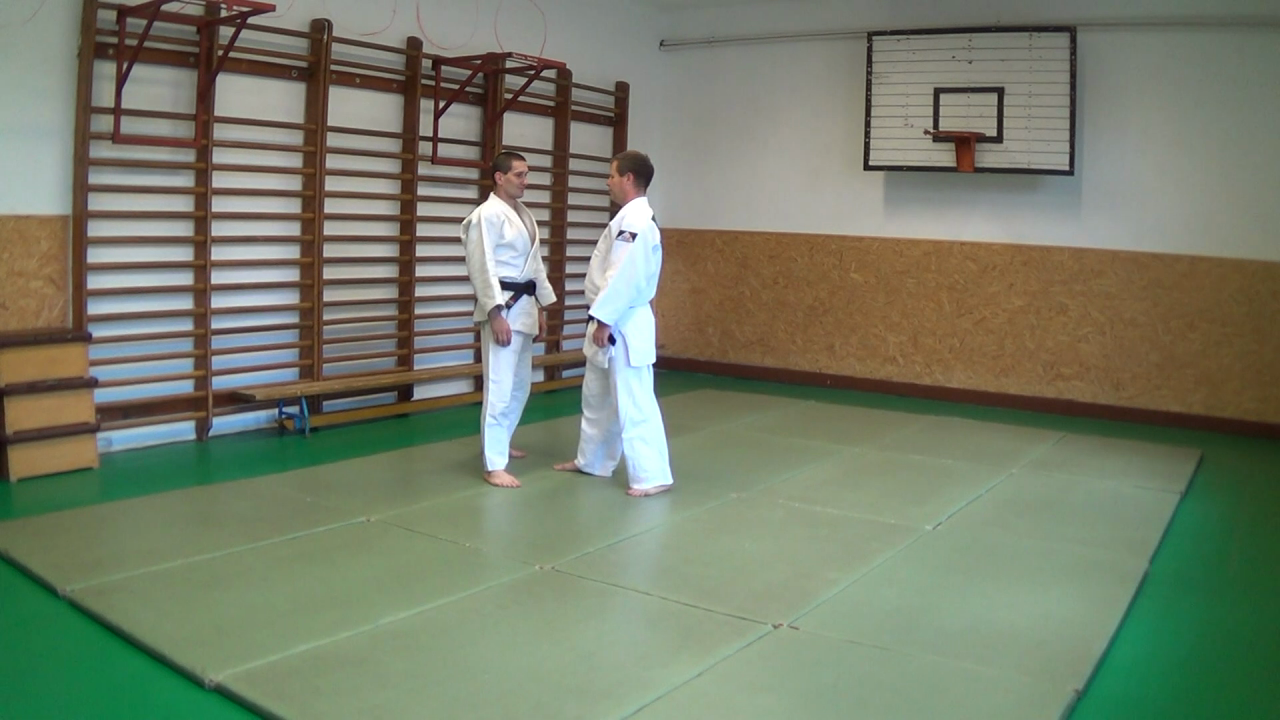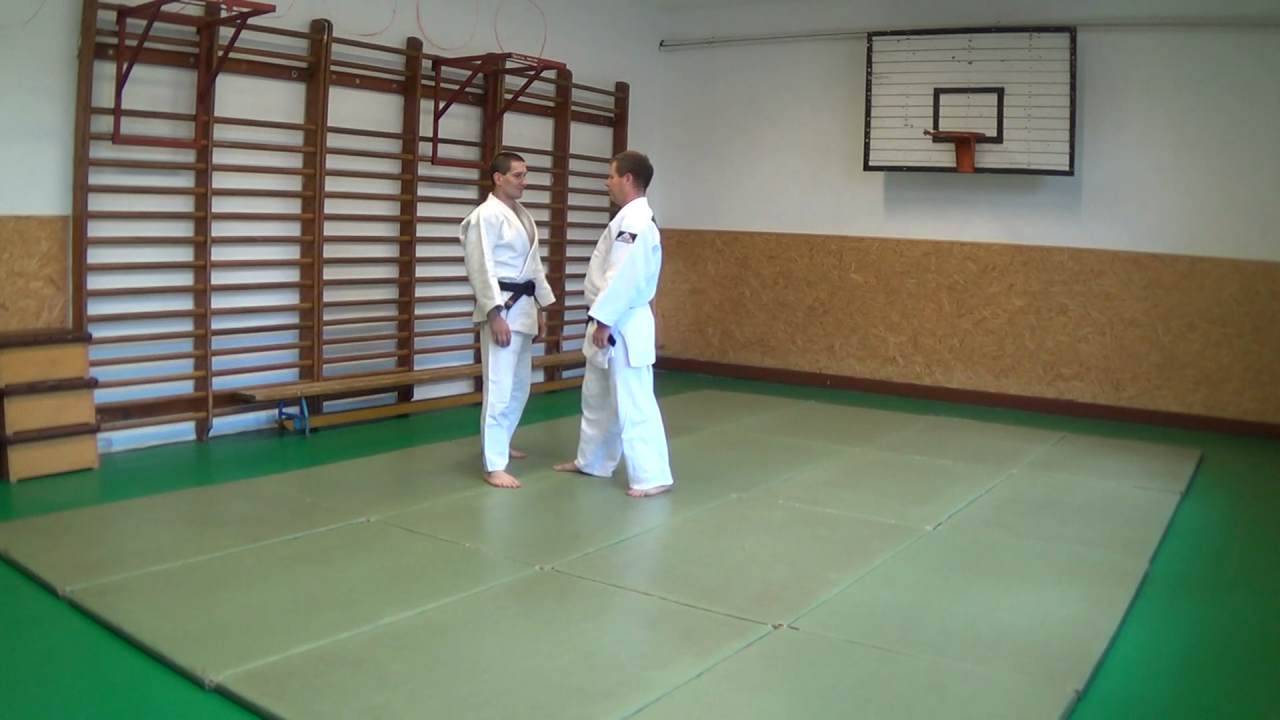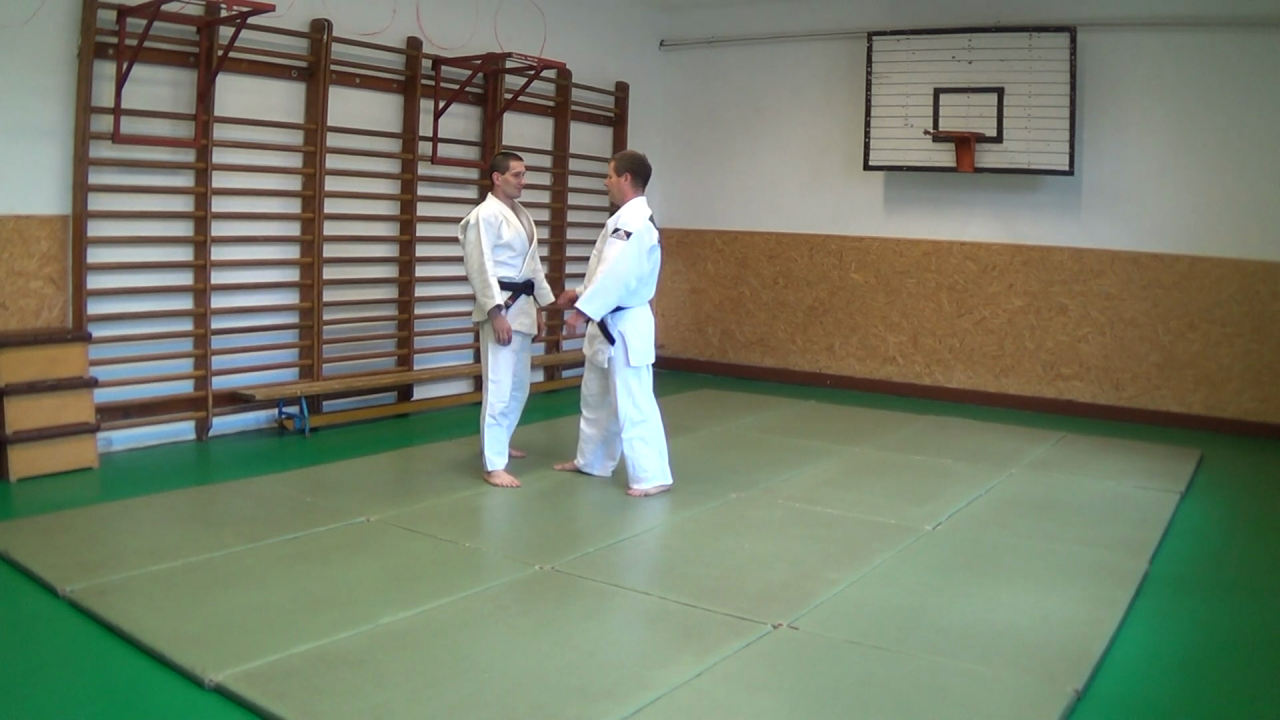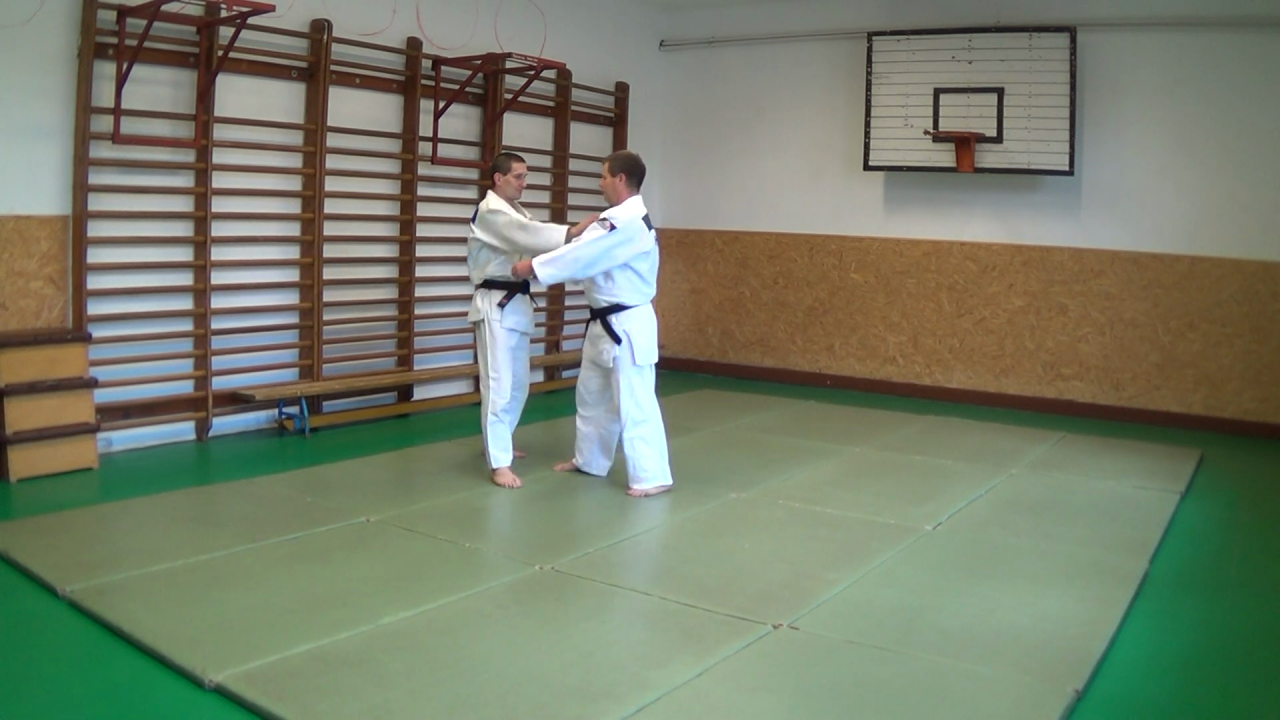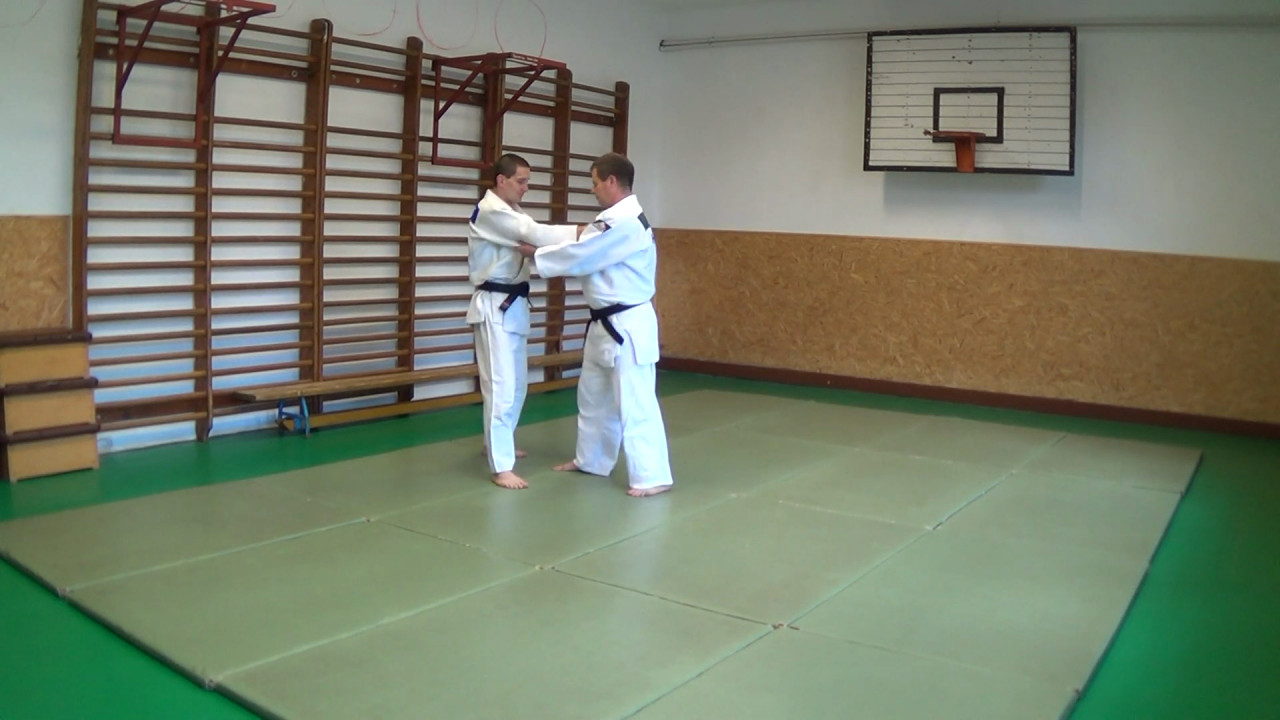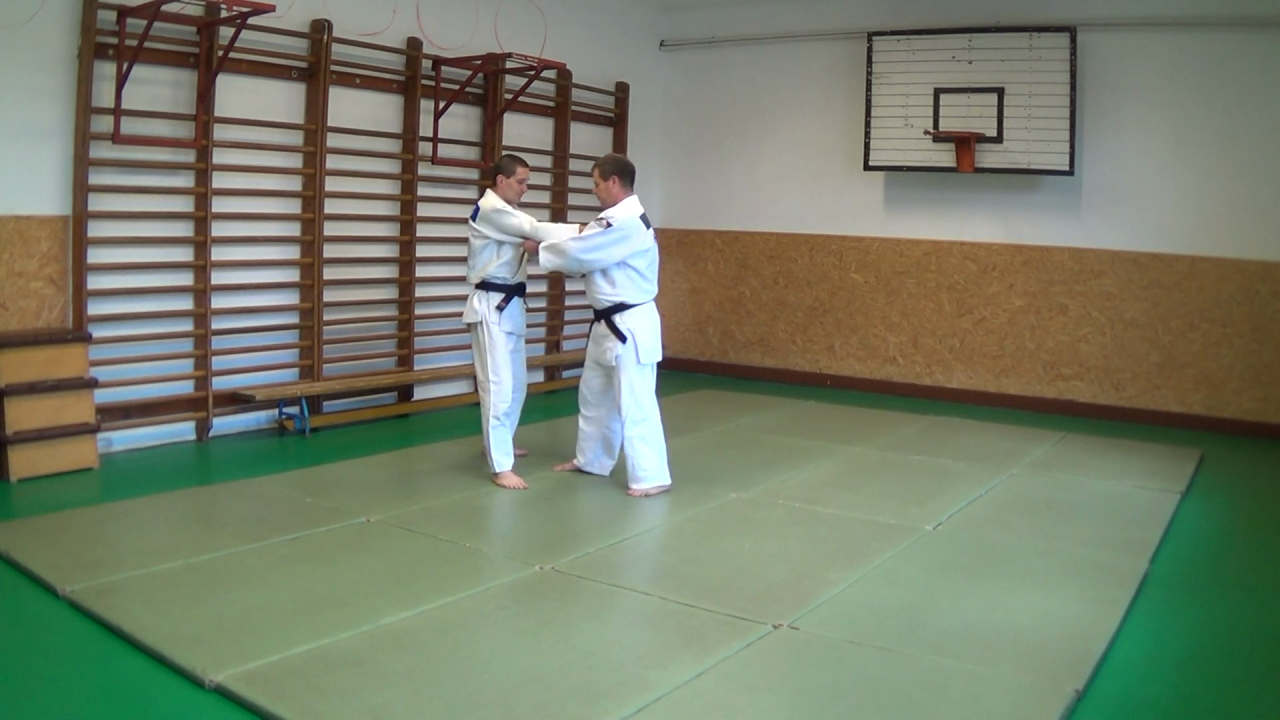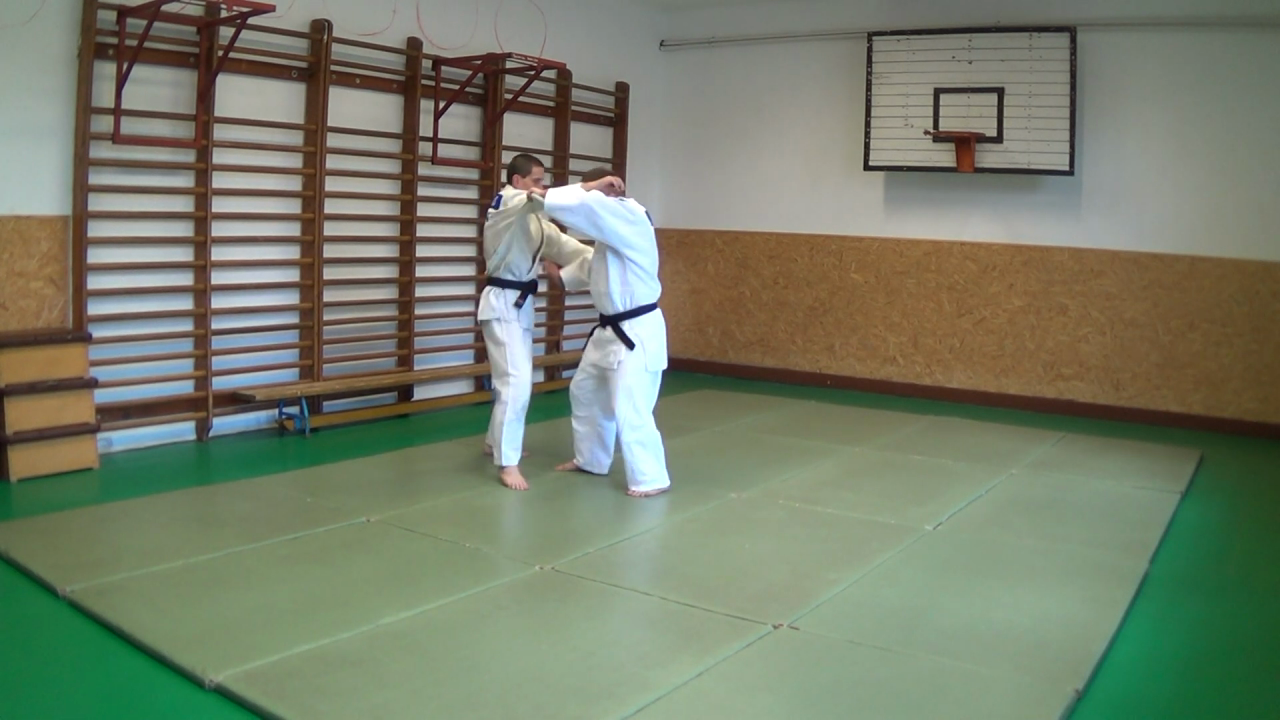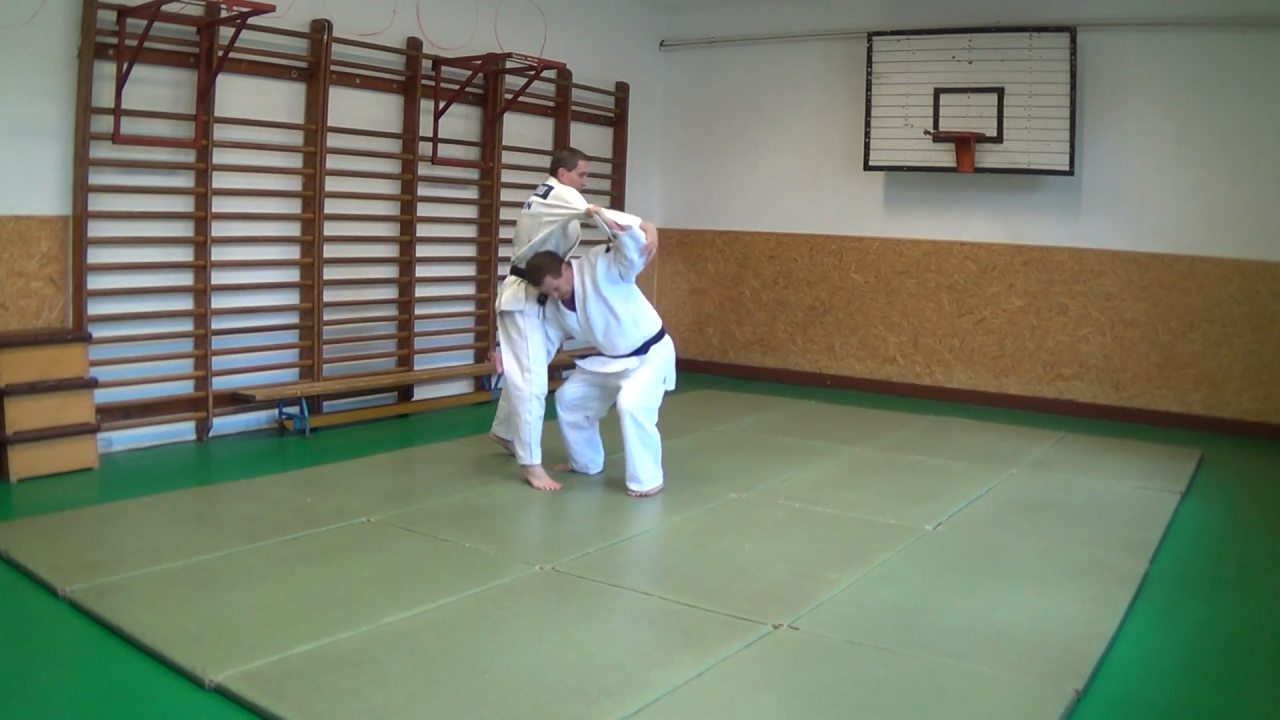
dt=0.4s
person 1, frame 1
left shoulder: (523, 214)
right shoulder: (487, 215)
right elbow: (482, 268)
left wrist: (540, 307)
right wrist: (495, 314)
left hip: (524, 305)
right hip: (501, 307)
left knee: (519, 384)
right knee: (500, 386)
left ankle: (500, 443)
right ankle: (494, 465)
person 1, frame 2
left shoulder: (522, 215)
right shoulder: (485, 216)
right elbow: (481, 269)
left wrist: (539, 308)
right wrist: (495, 314)
left hip: (524, 306)
right hip: (501, 307)
left knee: (519, 384)
right knee: (500, 386)
left ankle: (500, 443)
right ankle: (494, 465)
person 1, frame 3
left shoulder: (521, 214)
right shoulder: (485, 216)
right elbow: (481, 269)
left wrist: (539, 307)
right wrist: (496, 313)
left hip: (523, 305)
right hip: (500, 307)
left knee: (519, 384)
right knee: (499, 386)
left ankle: (499, 443)
right ankle: (494, 465)
person 1, frame 4
left shoulder: (516, 213)
right shoulder: (490, 212)
left elbow: (540, 248)
right elbow: (532, 235)
right wrist: (574, 231)
left hip: (517, 303)
right hip: (495, 306)
left knee: (518, 383)
right knee: (499, 384)
left ankle: (498, 443)
right ankle: (499, 464)
person 1, frame 5
left shoulder: (511, 213)
right shoulder: (489, 212)
left elbow: (534, 240)
right elbow: (536, 235)
left wrist: (580, 237)
right wrist: (582, 231)
left hip: (513, 306)
right hip: (494, 307)
left knee: (516, 384)
right knee: (501, 386)
left ankle: (496, 443)
right ankle: (501, 467)
person 1, frame 6
left shoulder: (508, 213)
right shoulder: (489, 210)
left elbow: (533, 242)
right elbow: (537, 231)
left hip: (509, 306)
right hip: (491, 307)
left knee: (516, 383)
right knee: (498, 386)
left ankle: (501, 443)
right ankle: (501, 466)
person 1, frame 7
left shoulder: (531, 214)
right shoulder: (508, 203)
left elbow: (560, 243)
right elbow: (538, 199)
left wrist: (596, 256)
left hip: (520, 303)
right hip: (502, 304)
left knee: (514, 378)
right knee: (516, 380)
left ankle: (498, 440)
right ankle: (508, 463)
person 1, frame 8
left shoulder: (547, 197)
right shoulder: (556, 194)
left elbow: (562, 246)
right elbow: (593, 211)
left hip: (536, 295)
right hip: (524, 297)
left knee: (520, 371)
right knee: (531, 378)
left ankle: (503, 432)
right ankle: (530, 463)
person 2, frame 1
left shoulder: (634, 220)
right shoulder: (631, 218)
left elbow: (624, 277)
left wrist: (604, 320)
left hip: (624, 326)
right hip: (614, 322)
left knee: (634, 404)
right knee: (597, 397)
left ankle: (652, 476)
right ankle: (592, 460)
person 2, frame 2
left shoulder: (634, 221)
right shoulder: (631, 219)
left elbow: (623, 278)
left wrist: (604, 321)
left hip: (624, 326)
right hip: (614, 323)
left knee: (634, 404)
right knee: (597, 397)
left ankle: (652, 476)
right ankle: (592, 461)
person 2, frame 3
left shoulder: (631, 220)
right shoulder: (631, 218)
left elbow: (615, 274)
left wrist: (584, 311)
right wrist: (581, 295)
left hip: (623, 325)
right hip: (611, 323)
left knee: (633, 404)
right knee: (596, 397)
left ankle: (651, 476)
right ankle: (591, 460)
person 2, frame 4
left shoulder: (625, 221)
right shoulder: (626, 218)
left elbow: (582, 255)
right elbow: (590, 252)
left wrist: (535, 266)
right wrist: (550, 252)
left hip: (627, 325)
right hip: (608, 323)
left knee: (634, 403)
right knee: (592, 394)
left ankle: (651, 476)
right ankle: (590, 459)
person 2, frame 5
left shoulder: (622, 222)
right shoulder: (622, 219)
left elbow: (578, 257)
right elbow: (587, 255)
left wrist: (536, 254)
right wrist: (544, 252)
left hip: (628, 325)
right hip: (608, 323)
left knee: (634, 403)
right knee: (594, 395)
left ankle: (651, 477)
right ankle: (591, 460)
person 2, frame 6
left shoulder: (624, 222)
right shoulder: (623, 219)
left elbow: (578, 252)
right elbow: (589, 255)
left wrist: (540, 249)
right wrist: (547, 248)
left hip: (631, 325)
right hip: (611, 323)
left knee: (634, 403)
right knee: (595, 395)
left ankle: (650, 476)
right ankle: (592, 459)
person 2, frame 7
left shoulder: (629, 218)
right shoulder: (613, 225)
left elbow: (586, 203)
right elbow: (594, 267)
left wrist: (548, 197)
left hip: (636, 331)
right hip: (611, 329)
left knee: (630, 408)
right knee: (587, 392)
left ankle: (650, 479)
right ankle: (590, 459)
person 2, frame 8
left shoulder: (600, 264)
right shoulder: (556, 303)
left elbow: (633, 246)
left wrist: (607, 218)
left hip: (650, 353)
right hip: (609, 358)
left knee: (632, 405)
right knee: (569, 398)
left ankle: (646, 479)
right ankle: (586, 462)
